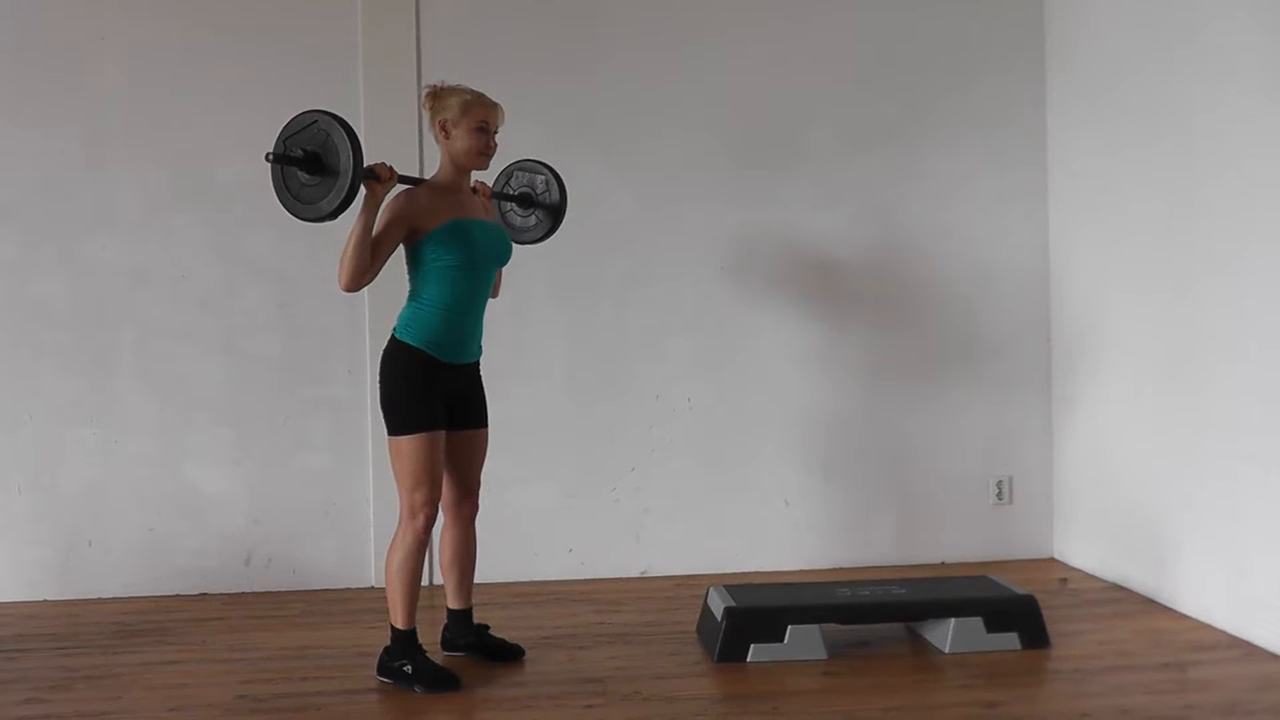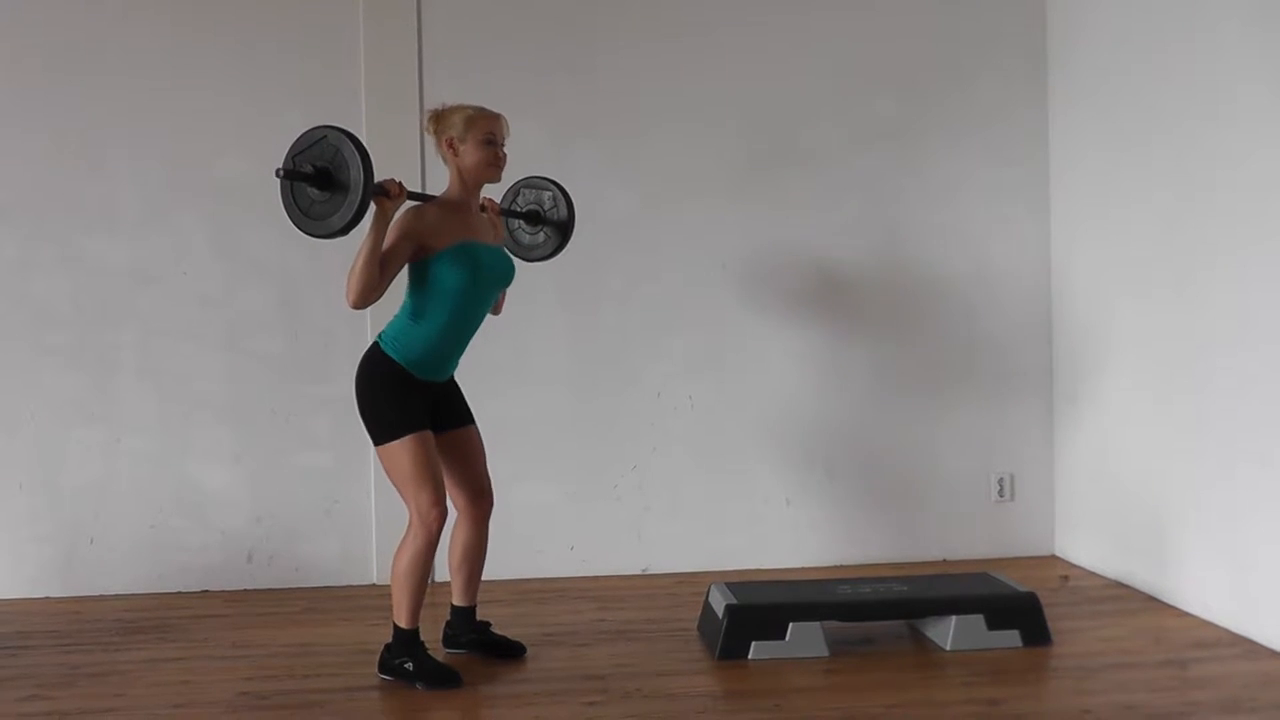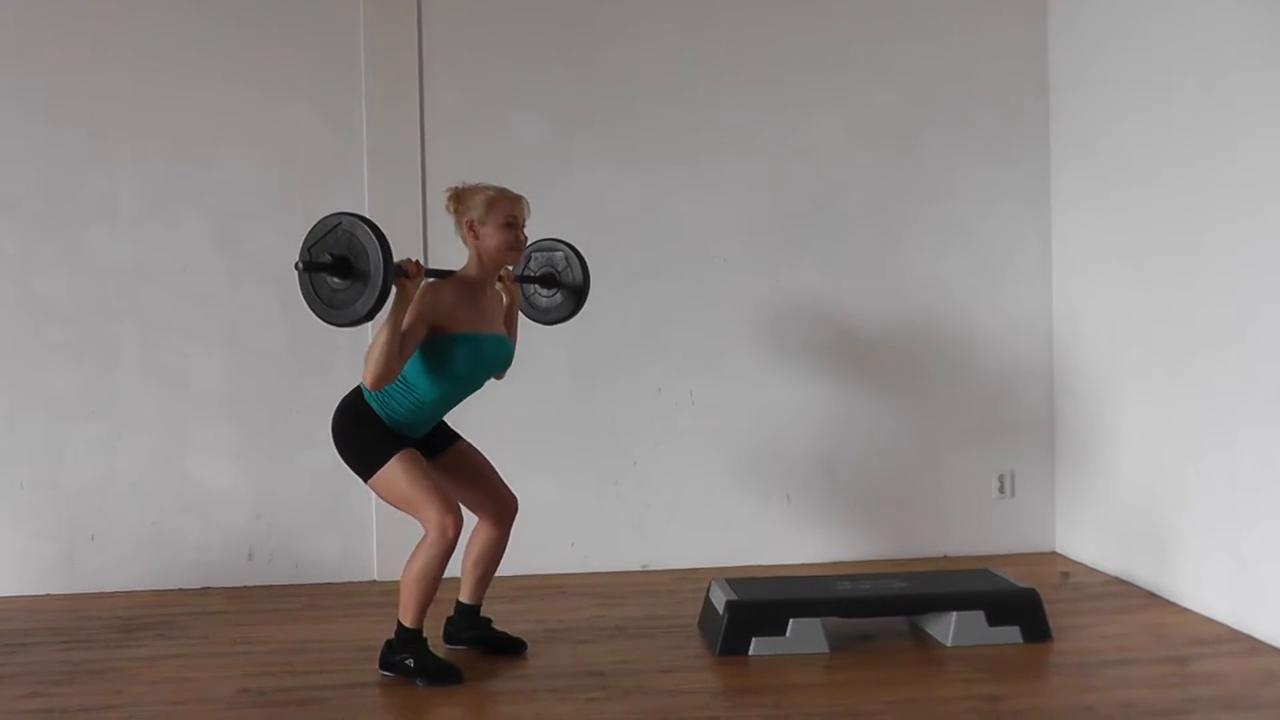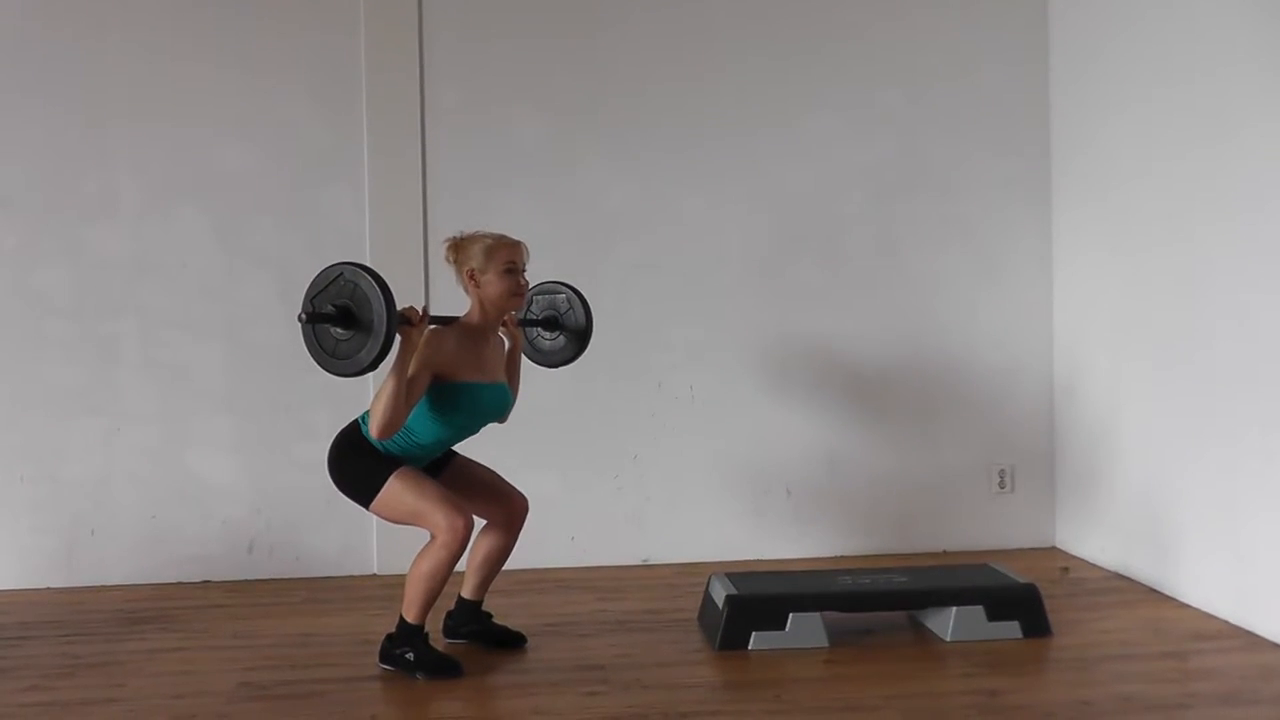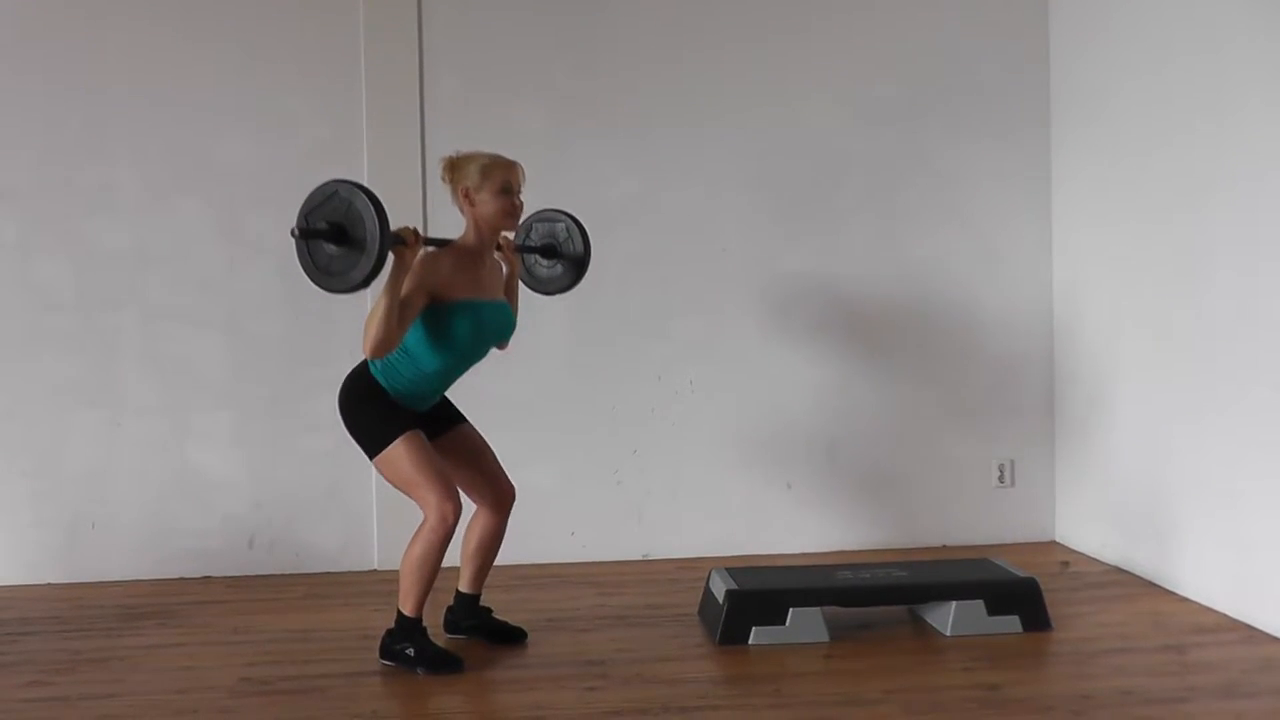
dt=0.7s
person 1, frame 1
left shoulder: (479, 204)
right shoulder: (414, 203)
right elbow: (352, 279)
right wrist: (372, 200)
left hip: (463, 368)
right hip: (415, 366)
left knee: (463, 504)
right knee: (420, 512)
left ankle: (461, 626)
right ankle: (400, 651)
person 1, frame 2
left shoulder: (482, 222)
right shoulder: (423, 220)
left elbow: (493, 305)
right elbow: (359, 296)
right wrist: (382, 216)
left hip: (436, 381)
right hip: (390, 380)
left knee: (477, 501)
right knee: (429, 513)
left ankle: (463, 625)
right ankle: (401, 651)
person 1, frame 3
left shoulder: (491, 296)
right shoulder: (438, 296)
left elbow: (497, 369)
right elbow: (376, 378)
right wrist: (402, 297)
left hip: (418, 426)
right hip: (367, 423)
left knee: (501, 507)
right knee: (444, 521)
left ankle: (465, 621)
right ankle: (402, 647)
person 1, frame 4
left shoulder: (495, 343)
right shoulder: (442, 344)
left elbow: (499, 412)
right elbow: (382, 428)
right wrist: (408, 347)
left hip: (419, 457)
right hip: (363, 455)
left knee: (513, 508)
right knee: (454, 524)
left ankle: (466, 616)
right ankle: (403, 642)
person 1, frame 5
left shoulder: (492, 265)
right shoulder: (437, 265)
left elbow: (499, 339)
right elbow: (376, 347)
right wrist: (400, 266)
left hip: (424, 401)
right hip: (374, 399)
left knee: (499, 496)
right knee: (443, 507)
left ankle: (465, 610)
right ankle: (403, 636)
